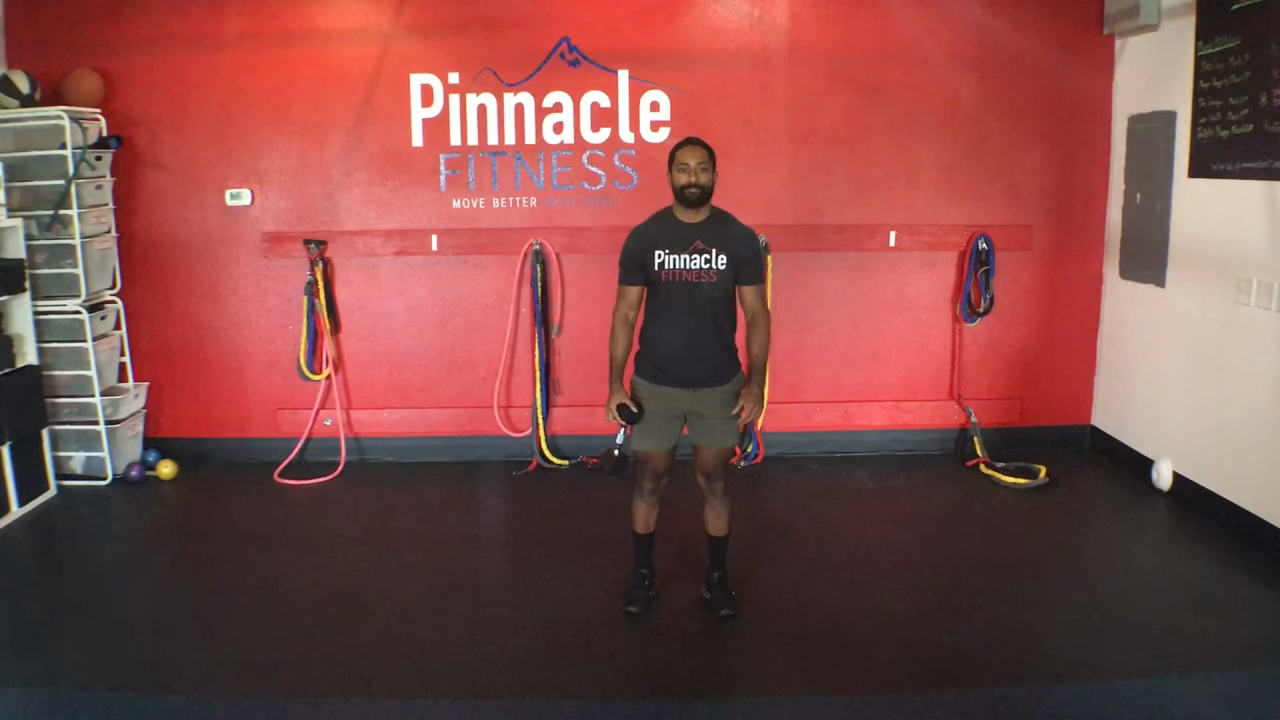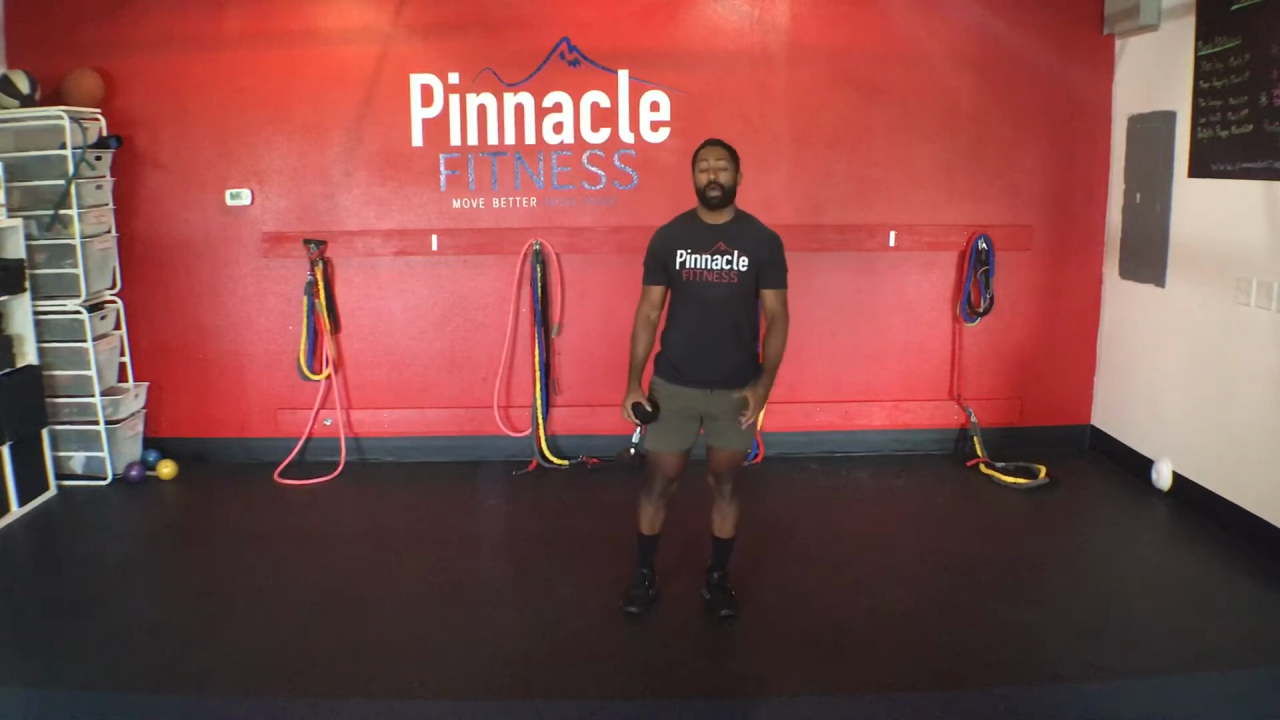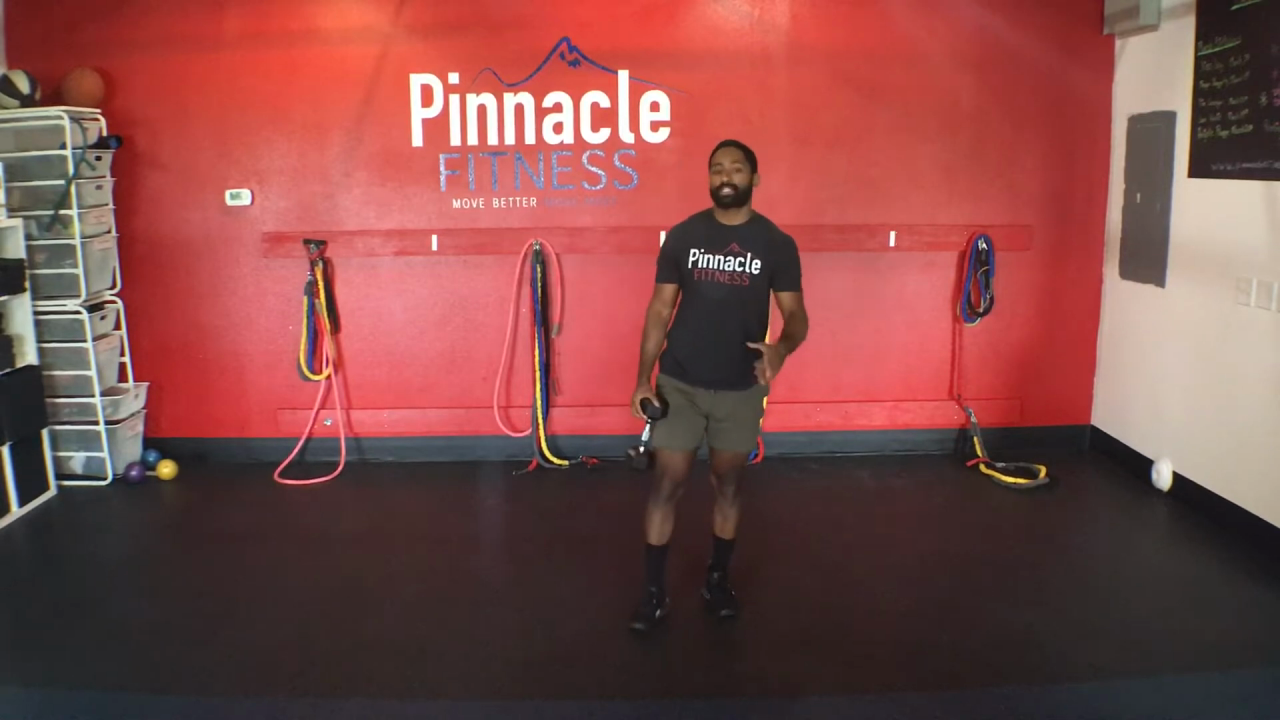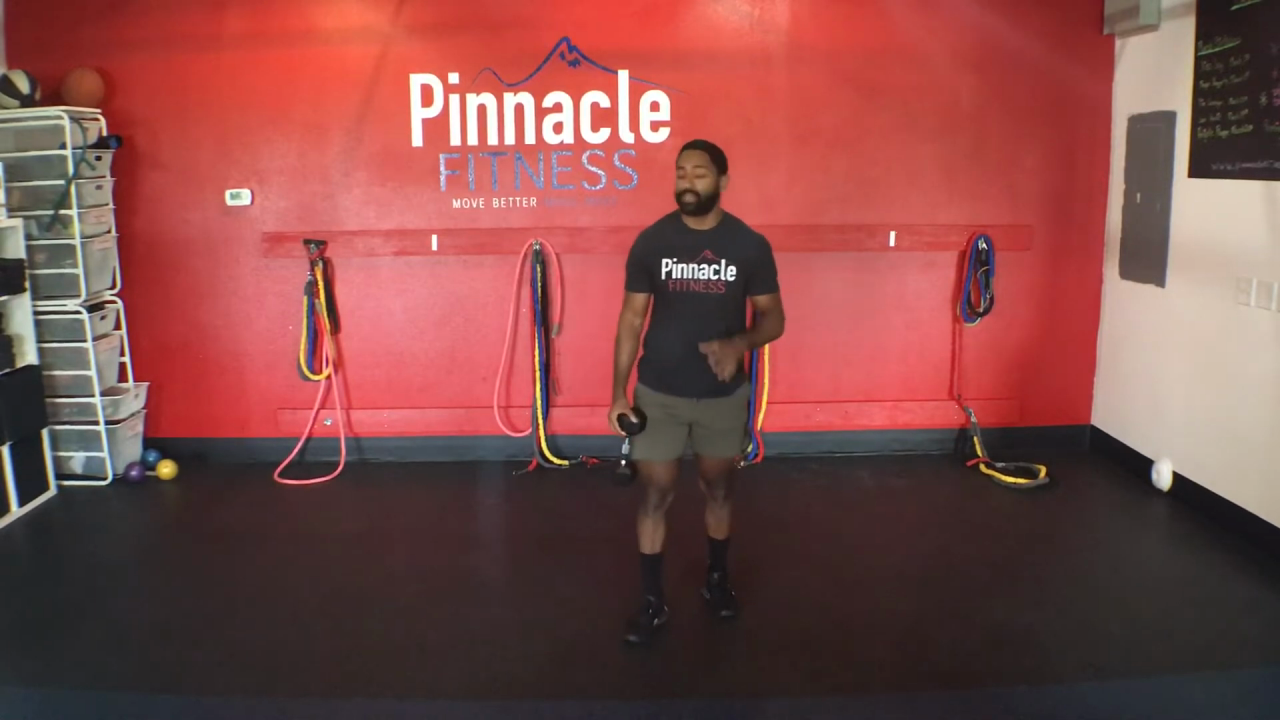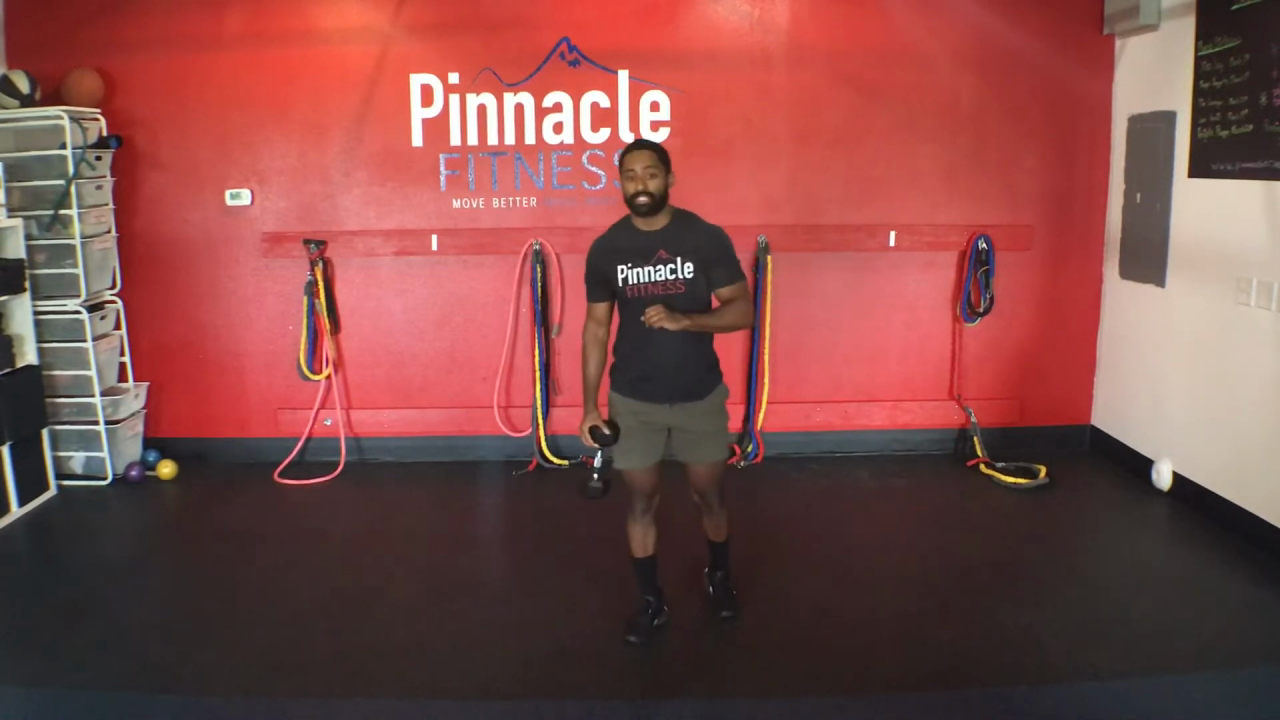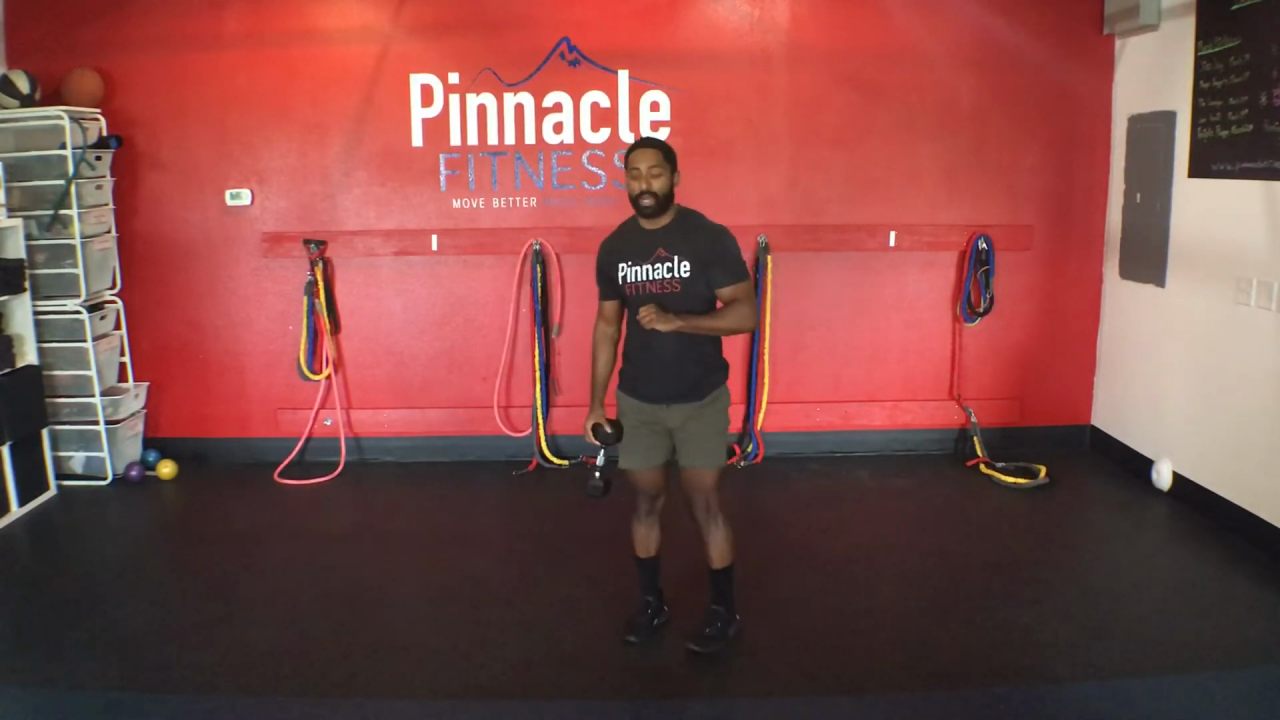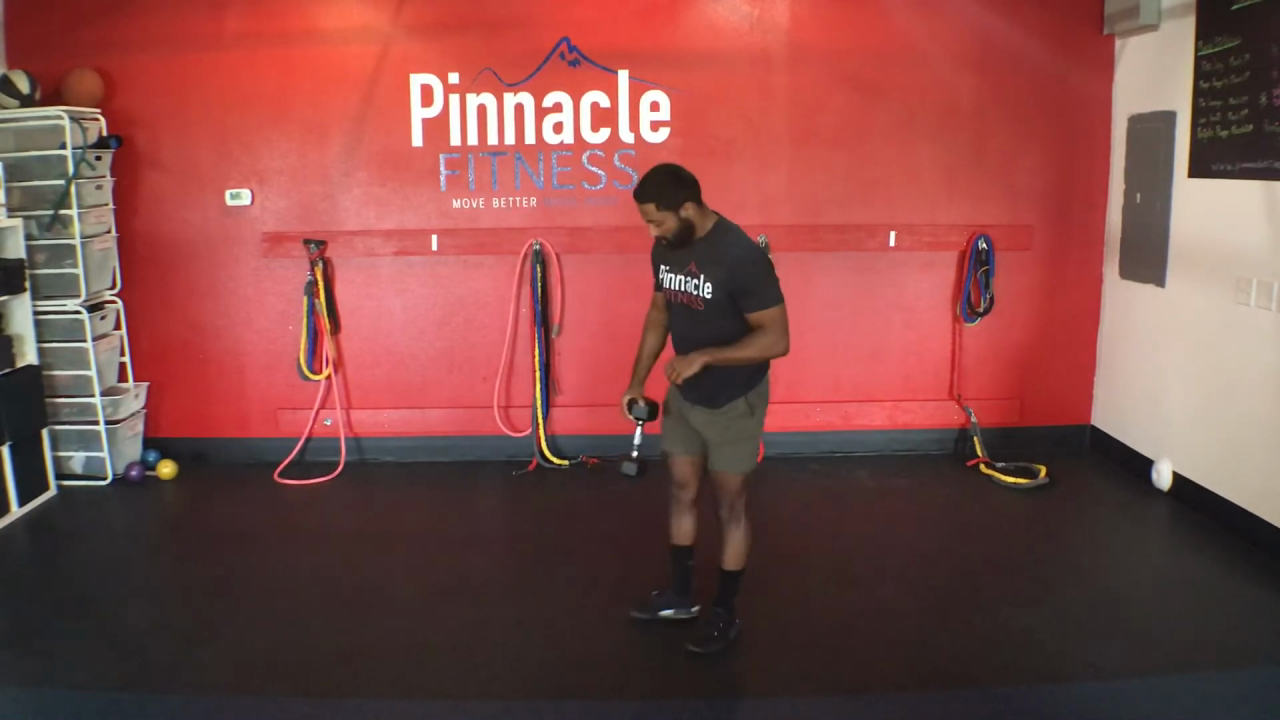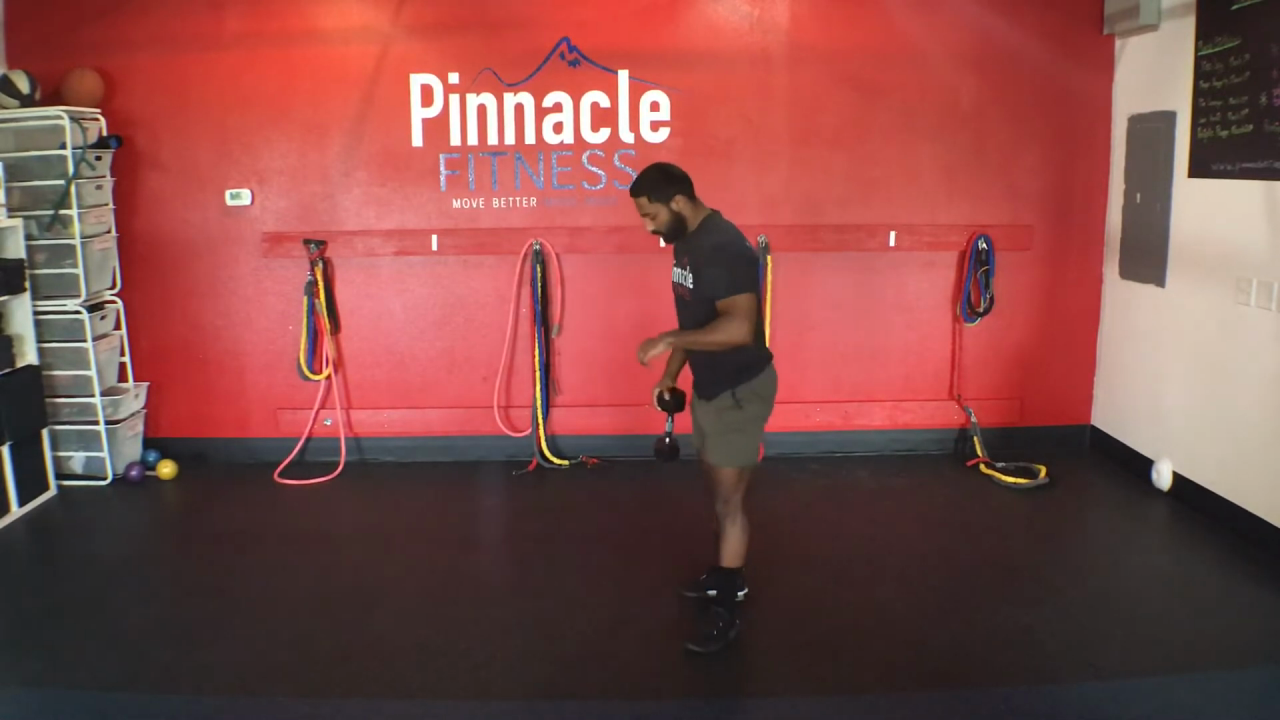
dt=0.5s
person 1, frame 1
left shoulder: (740, 238)
right shoulder: (643, 237)
left elbow: (756, 314)
right elbow: (625, 313)
left wrist: (756, 383)
right wrist: (615, 384)
left hip: (719, 385)
right hip: (655, 384)
left knee: (714, 482)
right knee: (650, 480)
left ankle: (717, 577)
right ankle: (643, 575)
person 1, frame 2
left shoulder: (763, 241)
right shoulder: (668, 237)
left elbow: (776, 317)
right elbow: (648, 312)
left wrist: (764, 382)
right wrist: (633, 382)
left hip: (734, 387)
right hip: (674, 384)
left knee: (724, 484)
right knee: (660, 482)
left ankle: (717, 578)
right ankle: (645, 574)
person 1, frame 3
left shoulder: (777, 244)
right shoulder: (682, 236)
left elbow: (796, 316)
right elbow: (660, 309)
left wrist: (780, 348)
right wrist: (644, 378)
left hip: (740, 389)
right hip: (680, 383)
left knee: (727, 485)
right knee: (667, 485)
left ankle: (717, 578)
right ankle: (655, 592)
person 1, frame 4
left shoulder: (750, 245)
right shoulder: (650, 241)
left elbow: (773, 317)
right elbow: (631, 318)
left wrist: (740, 344)
right wrist: (619, 392)
left hip: (722, 391)
right hip: (658, 392)
left knee: (717, 489)
right knee: (655, 495)
left ankle: (717, 577)
right ankle: (653, 600)
person 1, frame 5
left shoulder: (707, 238)
right shoulder: (605, 249)
left elbow: (743, 311)
right elbow: (596, 327)
left wrist: (683, 320)
right wrist: (590, 405)
left hip: (700, 395)
right hip: (633, 399)
left knee: (709, 493)
right knee: (642, 500)
left ankle: (719, 573)
right ankle: (651, 601)
person 1, frame 6
left shoulder: (710, 238)
right shoulder: (614, 247)
left elbow: (746, 314)
right elbow: (607, 325)
left wrist: (675, 320)
right wrist: (596, 402)
left hip: (700, 398)
right hip: (637, 399)
left knee: (704, 505)
right knee: (646, 501)
left ankle: (724, 609)
right ankle: (651, 602)
person 1, frame 7
left shoulder: (742, 257)
right shoulder: (666, 248)
left elbow: (776, 339)
left wrist: (704, 357)
right wrist: (638, 379)
left hip: (735, 400)
right hip: (685, 395)
left knee: (728, 505)
right knee: (681, 493)
left ankle: (724, 612)
right ankle: (678, 593)
person 1, frame 8
left shoulder: (723, 248)
right shoulder: (685, 241)
left elbow: (740, 328)
left wrist: (669, 339)
right wrist: (671, 371)
left hip: (740, 390)
right hip: (709, 385)
left knee: (728, 500)
right knee: (717, 486)
left ankle: (726, 612)
right ankle: (728, 573)
